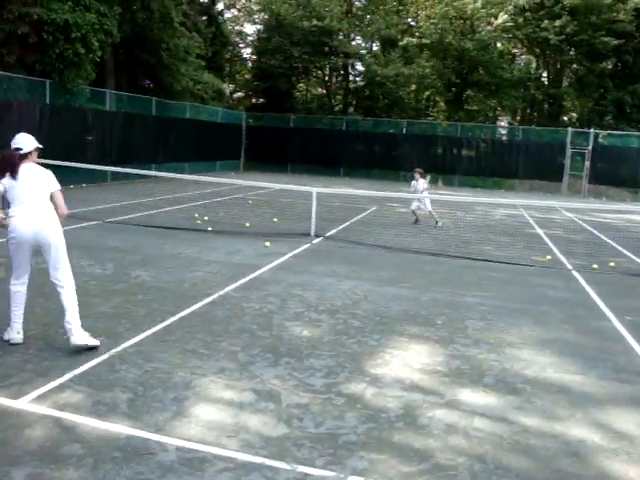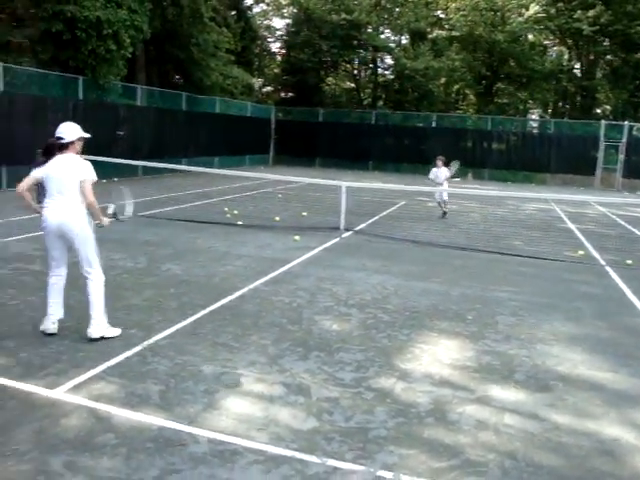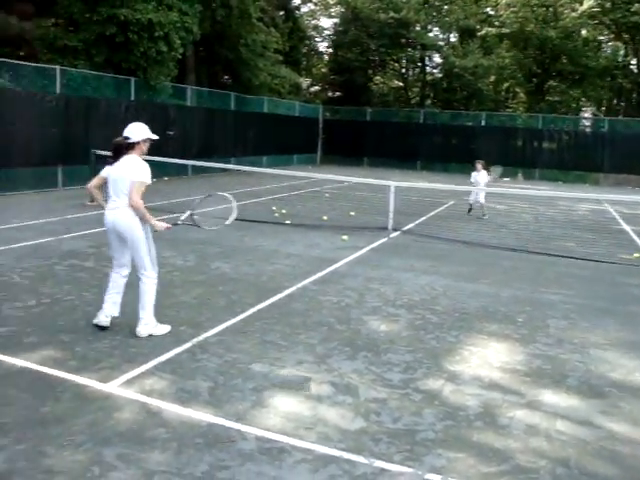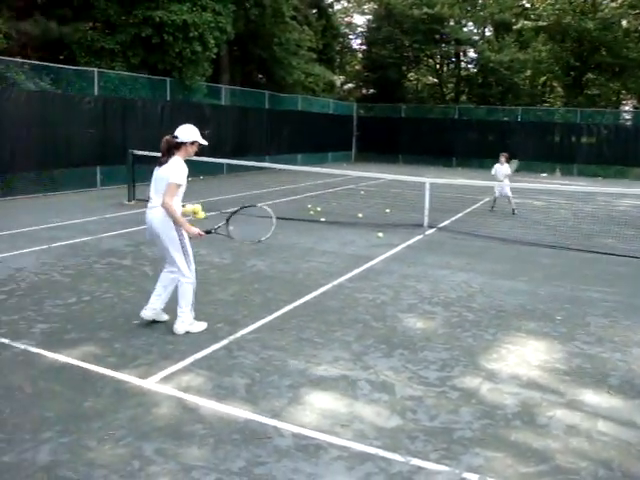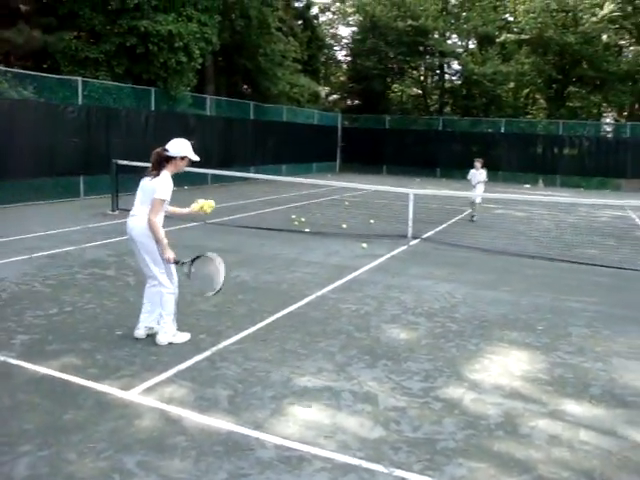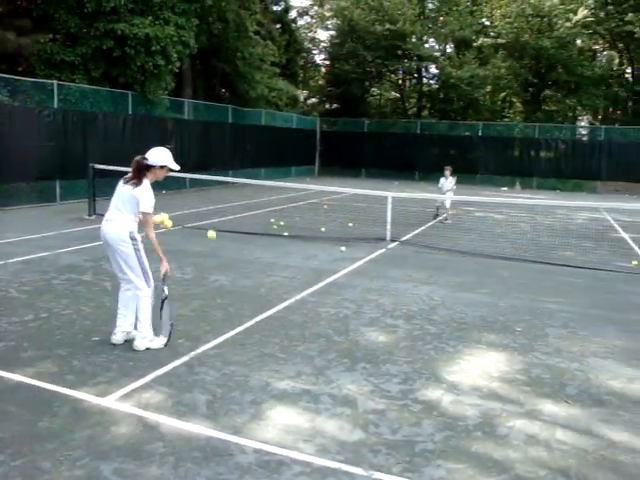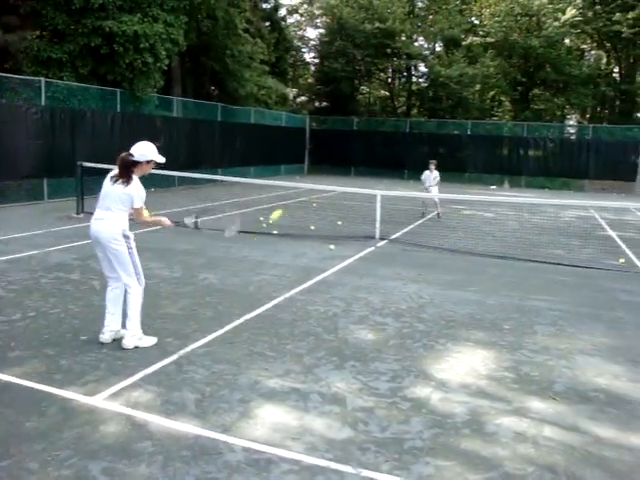
dt=0.2s
person 1, frame 1
right shoulder: (46, 173)
right elbow: (63, 211)
right wrist: (56, 226)
left hip: (20, 228)
right hip: (47, 226)
left knee: (19, 281)
right knee: (64, 282)
right ankle: (76, 332)
person 1, frame 2
left shoulder: (48, 165)
right shoulder: (83, 165)
left elbow: (21, 189)
right elbow: (89, 199)
left wrist: (37, 207)
right wrist: (100, 218)
left hip: (51, 219)
right hip: (76, 219)
left knee: (57, 271)
right knee: (93, 273)
left ankle: (50, 321)
right ankle: (97, 325)
person 1, frame 3
left shoulder: (115, 164)
right shoulder: (141, 166)
left elbow: (91, 186)
right elbow: (134, 201)
right wrist: (153, 222)
left hip: (112, 218)
right hip: (131, 220)
left knee: (120, 268)
right knee: (148, 273)
left ankle: (105, 315)
right ankle: (146, 324)
person 1, frame 4
left shoulder: (164, 163)
right shoulder: (179, 167)
right elbow: (167, 203)
left wrist: (183, 207)
right wrist: (186, 227)
left hip: (152, 217)
right hip: (166, 221)
left knee: (172, 266)
right knee: (186, 271)
left ankle: (153, 308)
right ankle: (184, 321)
person 1, frame 5
left shoulder: (154, 174)
right shoulder: (165, 182)
right elbow: (152, 218)
left wrist: (185, 211)
right wrist: (165, 248)
left hip: (135, 225)
right hip: (145, 230)
left knee: (155, 279)
right knee: (167, 281)
left ankle: (145, 325)
right ankle: (167, 332)
person 1, frame 6
left shoulder: (129, 179)
right shoulder: (145, 192)
right elbow: (149, 232)
left wrist: (150, 219)
right wrist: (162, 259)
left hip: (108, 229)
right hip: (123, 235)
left knee: (128, 283)
right knee: (144, 285)
left ankle: (121, 331)
right ankle: (144, 337)
person 1, frame 7
left shoulder: (114, 174)
right shoulder: (136, 188)
right elbow: (141, 218)
right wrist: (160, 220)
left hip: (97, 228)
right hip: (115, 233)
left knee: (115, 281)
right knee: (134, 283)
left ankle: (109, 330)
right ankle: (133, 335)
